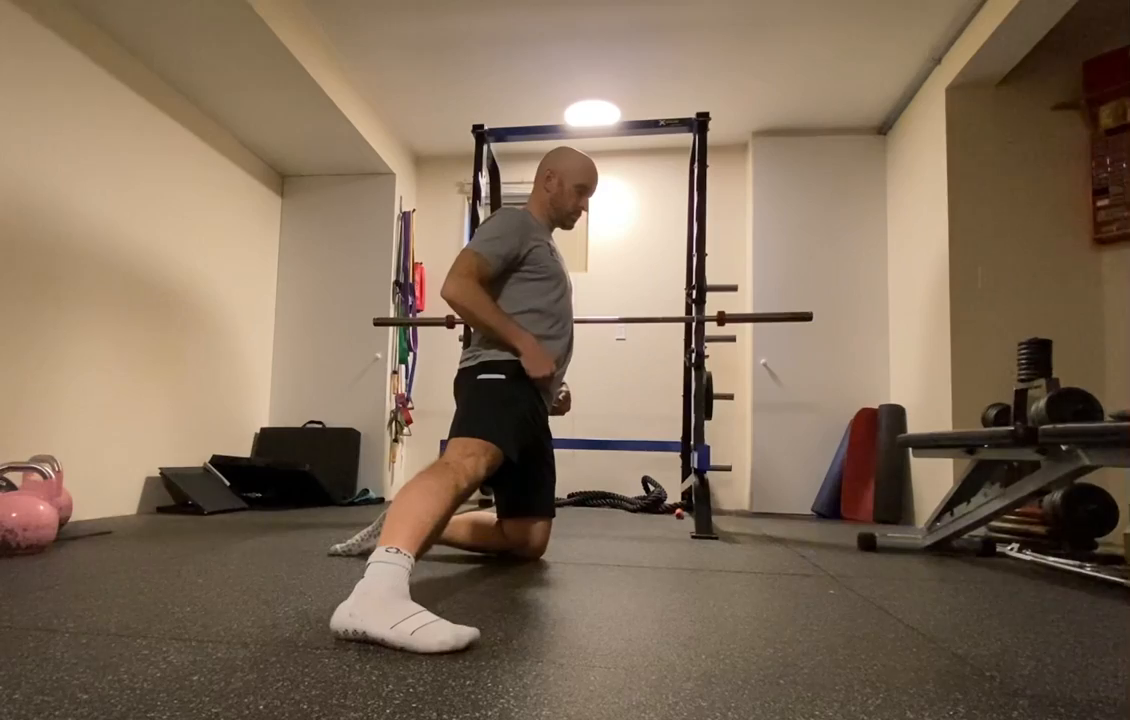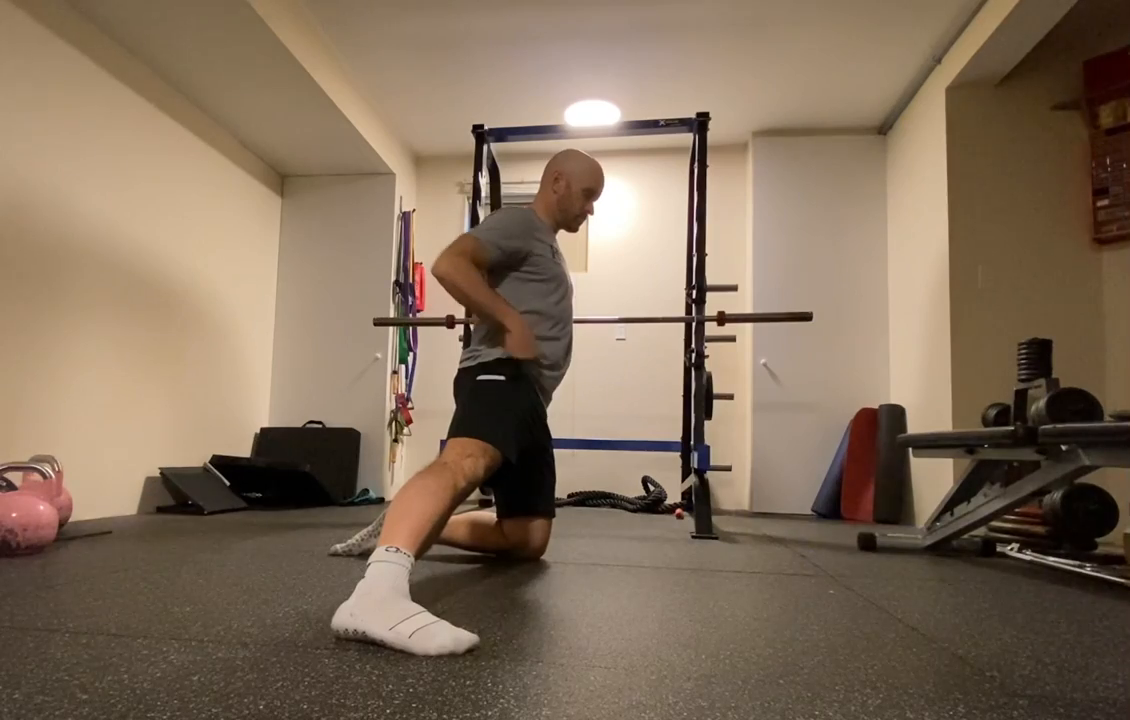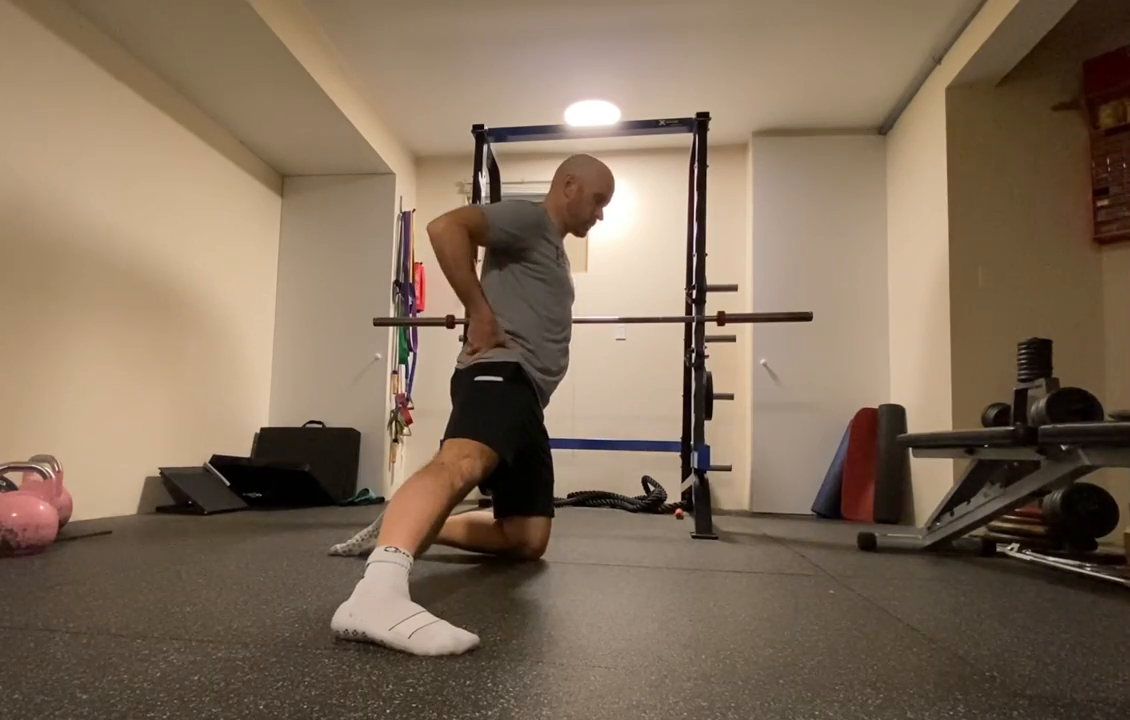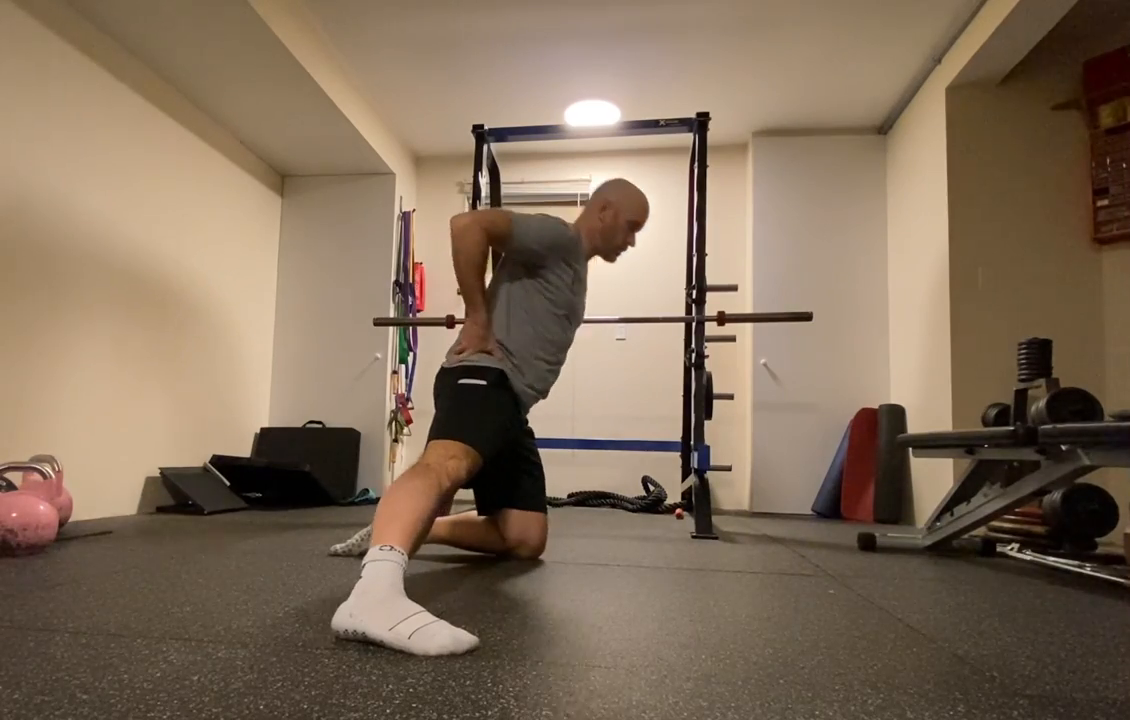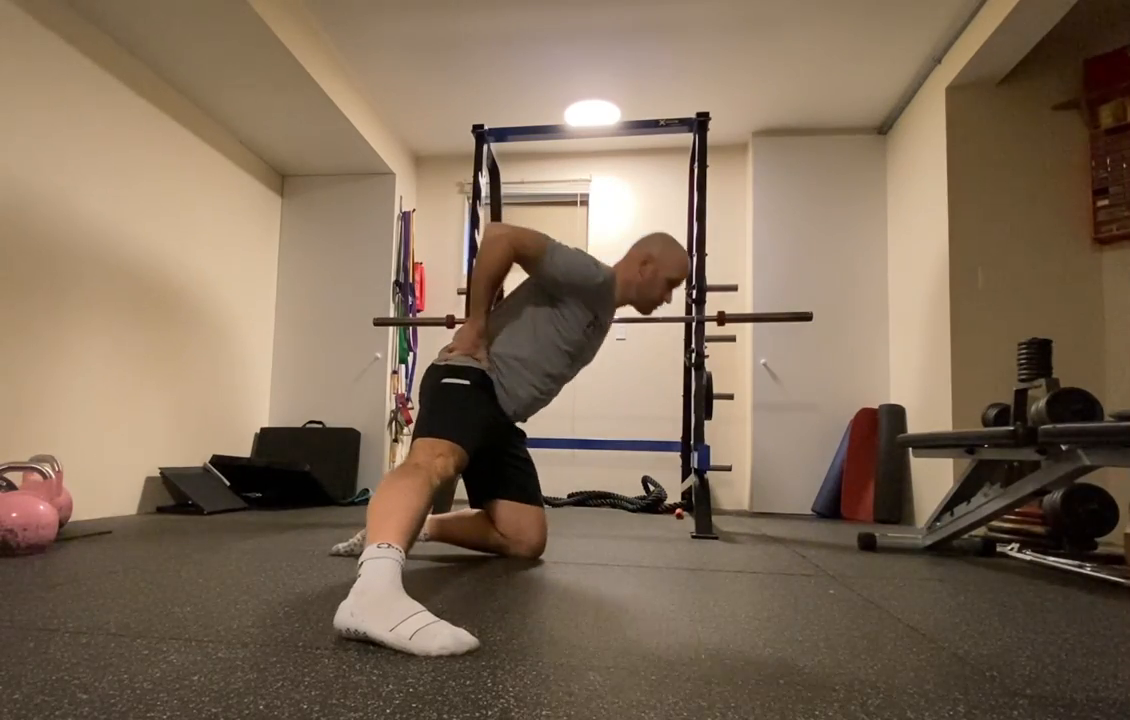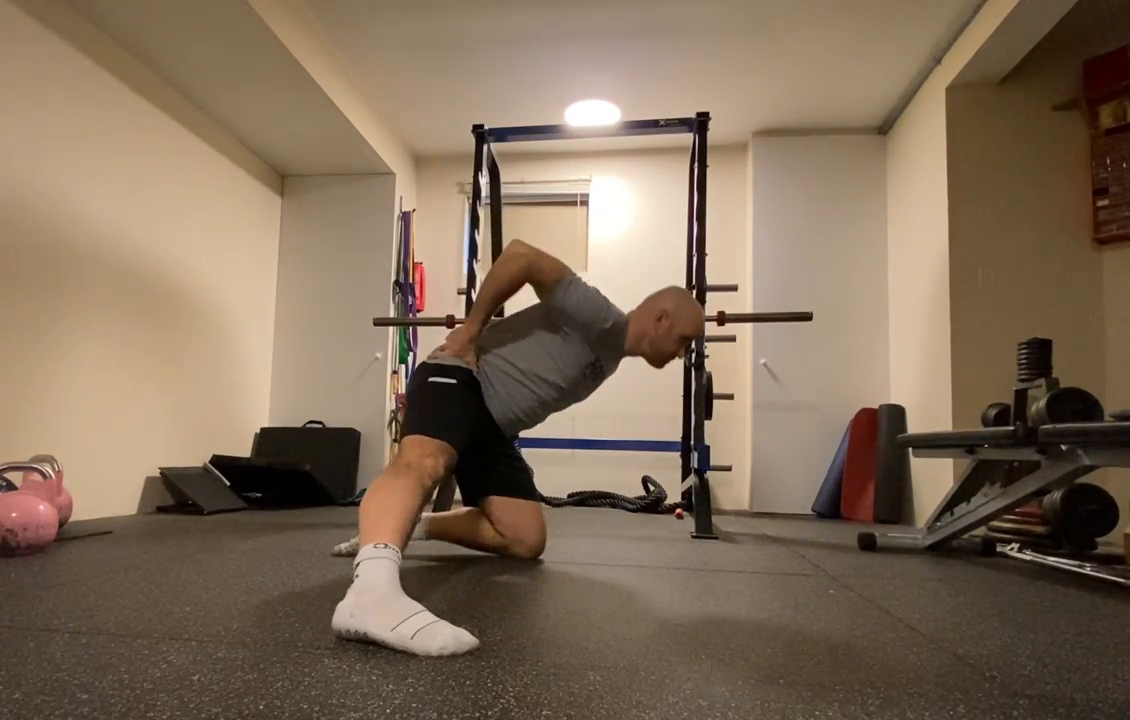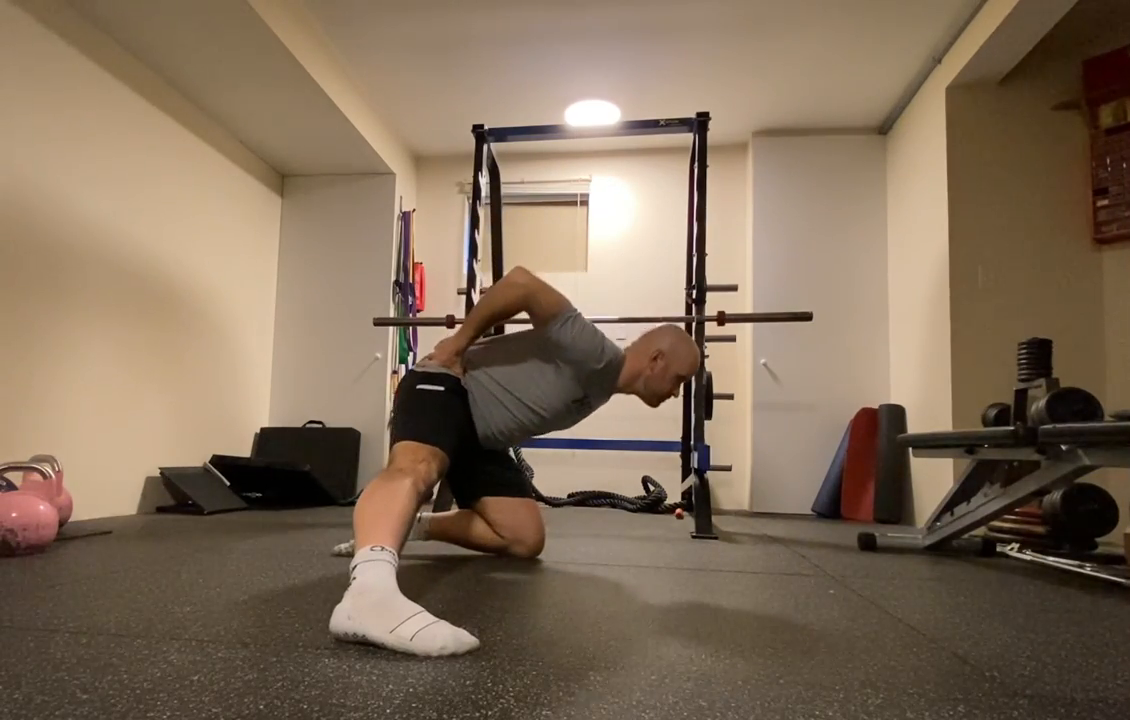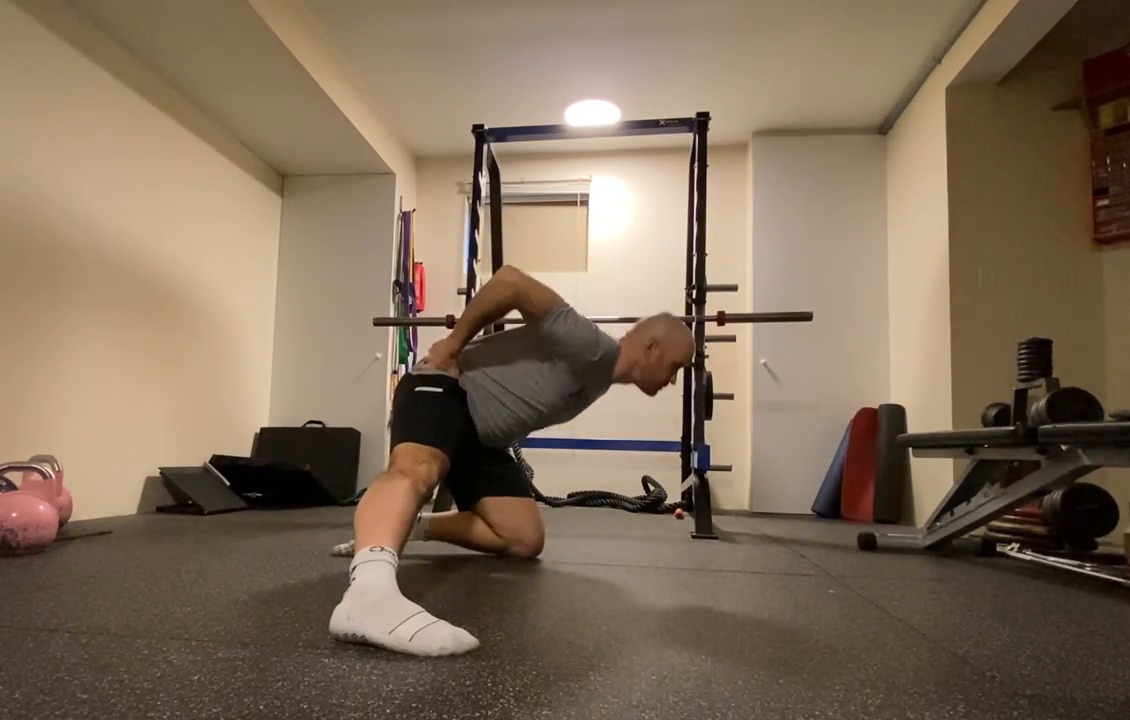
dt=0.4s
person 1, frame 1
left shoulder: (544, 245)
right shoulder: (514, 225)
right elbow: (457, 286)
left wrist: (552, 385)
right wrist: (525, 345)
left hip: (529, 396)
right hip: (502, 377)
left knee: (527, 541)
right knee: (466, 463)
left ankle: (409, 530)
right ankle: (378, 588)
person 1, frame 2
left shoulder: (547, 245)
right shoulder: (519, 223)
right elbow: (449, 265)
right wrist: (512, 322)
left hip: (528, 395)
right hip: (502, 377)
left knee: (527, 541)
right knee: (464, 464)
left ankle: (408, 531)
right ankle: (379, 589)
person 1, frame 3
left shoulder: (552, 248)
right shoulder: (529, 219)
right elbow: (445, 227)
right wrist: (480, 312)
left hip: (527, 397)
right hip: (501, 375)
left knee: (527, 541)
right knee: (461, 464)
left ankle: (405, 530)
right ankle: (378, 589)
person 1, frame 4
left shoulder: (574, 264)
right shoulder: (556, 237)
right elbow: (466, 224)
right wrist: (477, 318)
left hip: (511, 402)
right hip: (486, 379)
left knee: (525, 541)
right knee: (446, 464)
left ankle: (405, 529)
right ankle: (375, 588)
person 1, frame 5
left shoulder: (603, 307)
right shoulder: (588, 276)
right elbow: (499, 235)
right wrist: (476, 325)
left hip: (502, 411)
right hip: (471, 380)
left knee: (525, 540)
right knee: (433, 462)
left ankle: (392, 531)
right ankle: (373, 588)
person 1, frame 6
left shoulder: (611, 352)
right shoulder: (599, 318)
right elbow: (520, 254)
right wrist: (471, 329)
left hip: (492, 421)
right hip: (459, 382)
left knee: (525, 540)
right knee: (422, 463)
left ankle: (407, 526)
right ankle: (372, 588)
person 1, frame 7
left shoulder: (602, 384)
right shoulder: (595, 355)
right elbow: (521, 282)
right wrist: (460, 342)
left hip: (481, 433)
right hip: (446, 389)
left knee: (525, 540)
right knee: (413, 469)
left ankle: (412, 526)
right ankle: (370, 589)
person 1, frame 8
left shoulder: (600, 377)
right shoulder: (591, 349)
right elbow: (510, 280)
right wrist: (454, 343)
left hip: (480, 433)
right hip: (443, 392)
left knee: (524, 539)
right knee: (415, 470)
left ankle: (409, 526)
right ankle: (369, 590)
